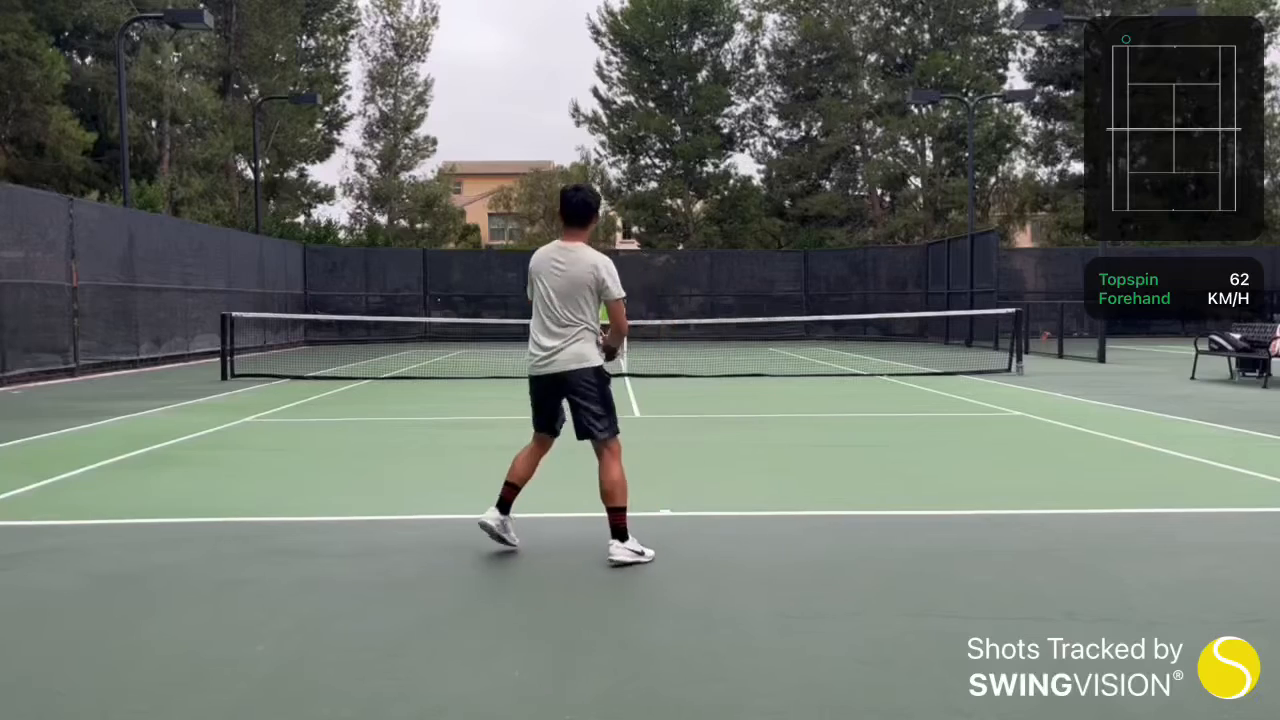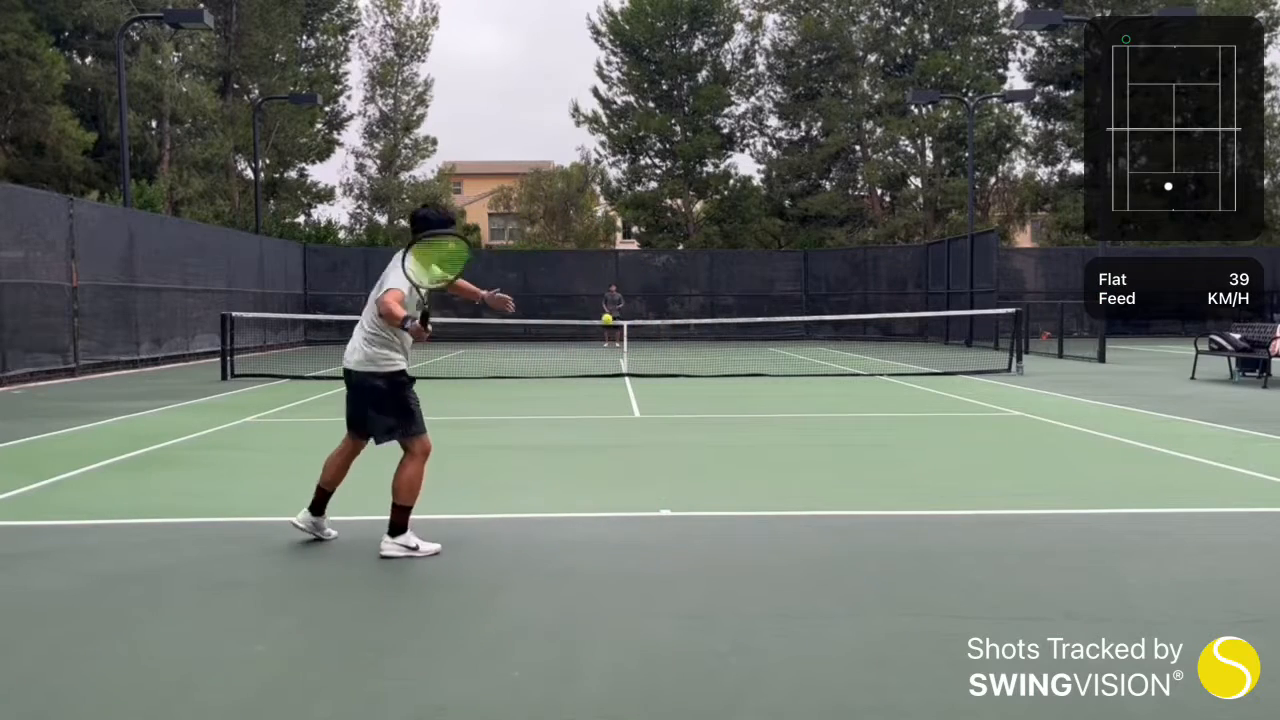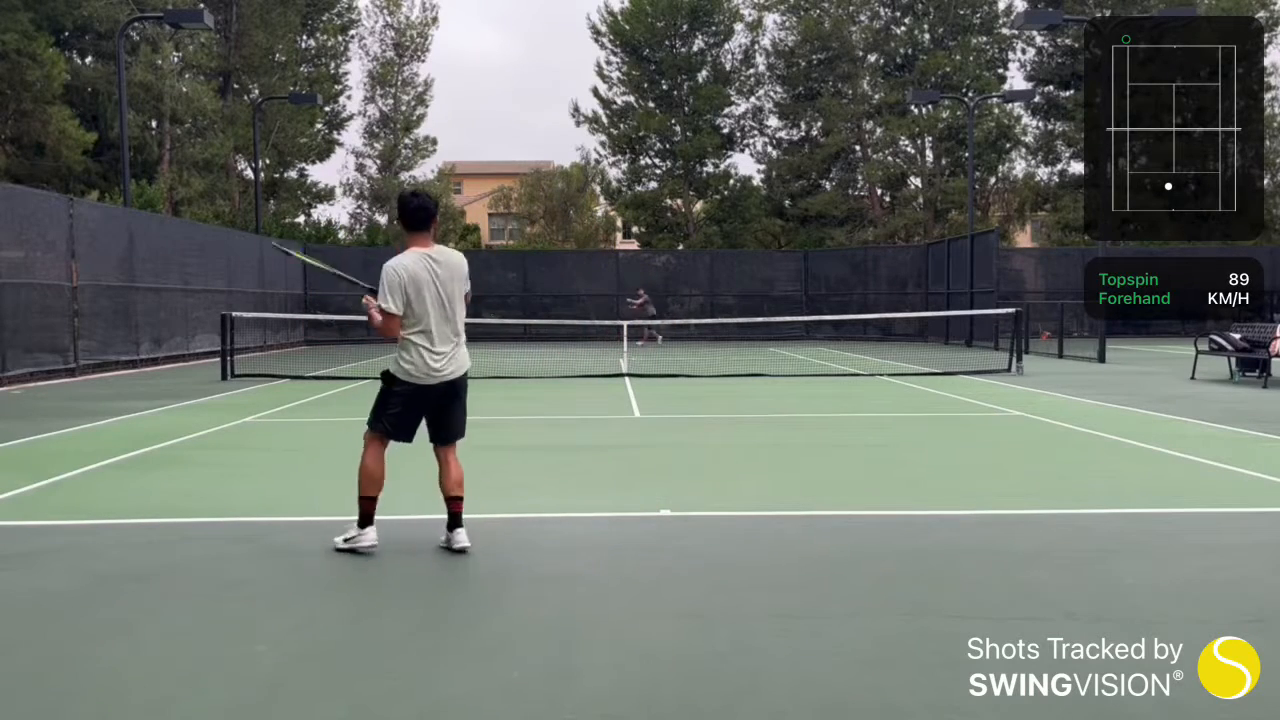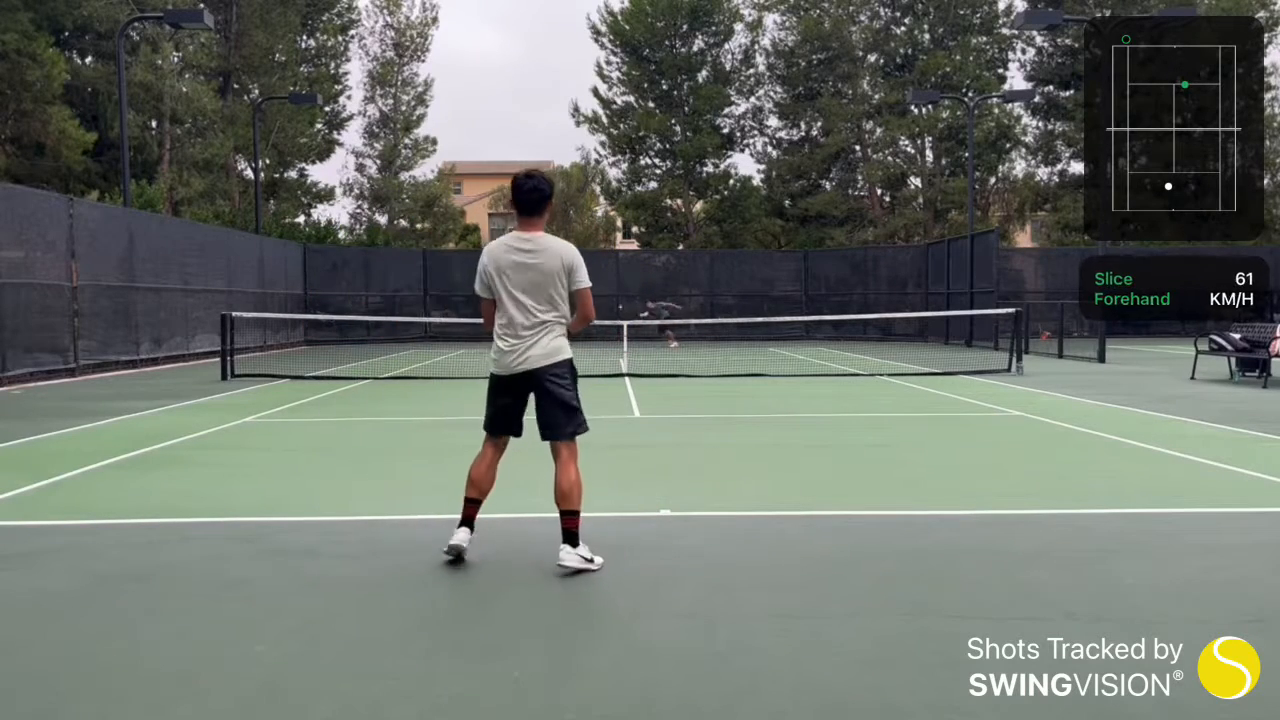
dt=1s
person 1, frame 1
left shoulder: (537, 259)
right shoulder: (600, 263)
right elbow: (619, 326)
right wrist: (609, 347)
left hip: (541, 366)
right hip: (582, 366)
left knee: (541, 441)
right knee: (609, 450)
left ankle: (500, 513)
right ankle: (620, 541)
person 1, frame 2
right shoulder: (403, 272)
left elbow: (454, 284)
right elbow: (390, 308)
left wrist: (488, 297)
right wrist: (409, 323)
left hip: (360, 364)
right hip: (380, 369)
left knee: (354, 441)
right knee: (418, 448)
left ankle: (313, 514)
right ankle: (397, 537)
person 1, frame 3
left shoulder: (395, 268)
right shoulder: (458, 261)
left elbow: (391, 331)
left wrist: (373, 314)
left hip: (412, 375)
right hip: (454, 372)
left knee: (374, 444)
right knee: (447, 452)
left ankle: (365, 528)
right ankle: (457, 529)
person 1, frame 4
left shoulder: (491, 253)
right shoulder: (566, 252)
left elbow: (488, 315)
right elbow: (587, 314)
left hip: (506, 363)
right hip: (553, 361)
left knee: (492, 447)
right knee: (566, 452)
left ankle: (463, 531)
right ankle: (571, 546)
